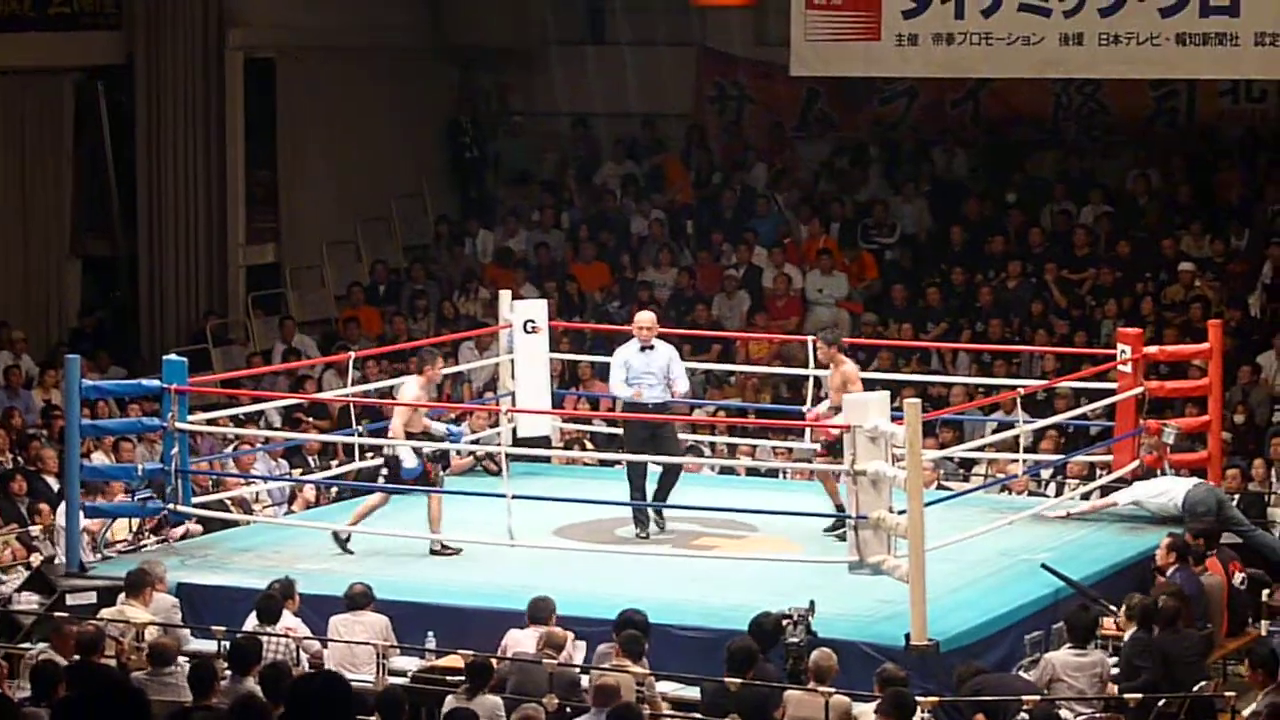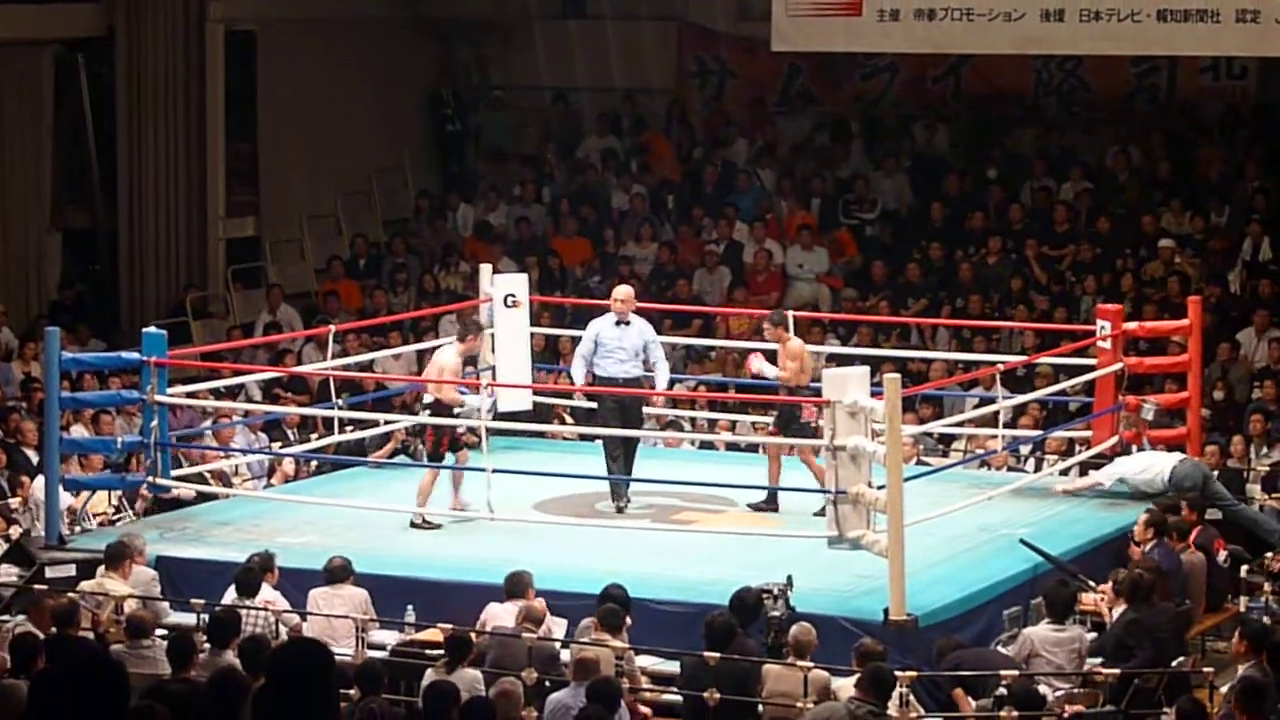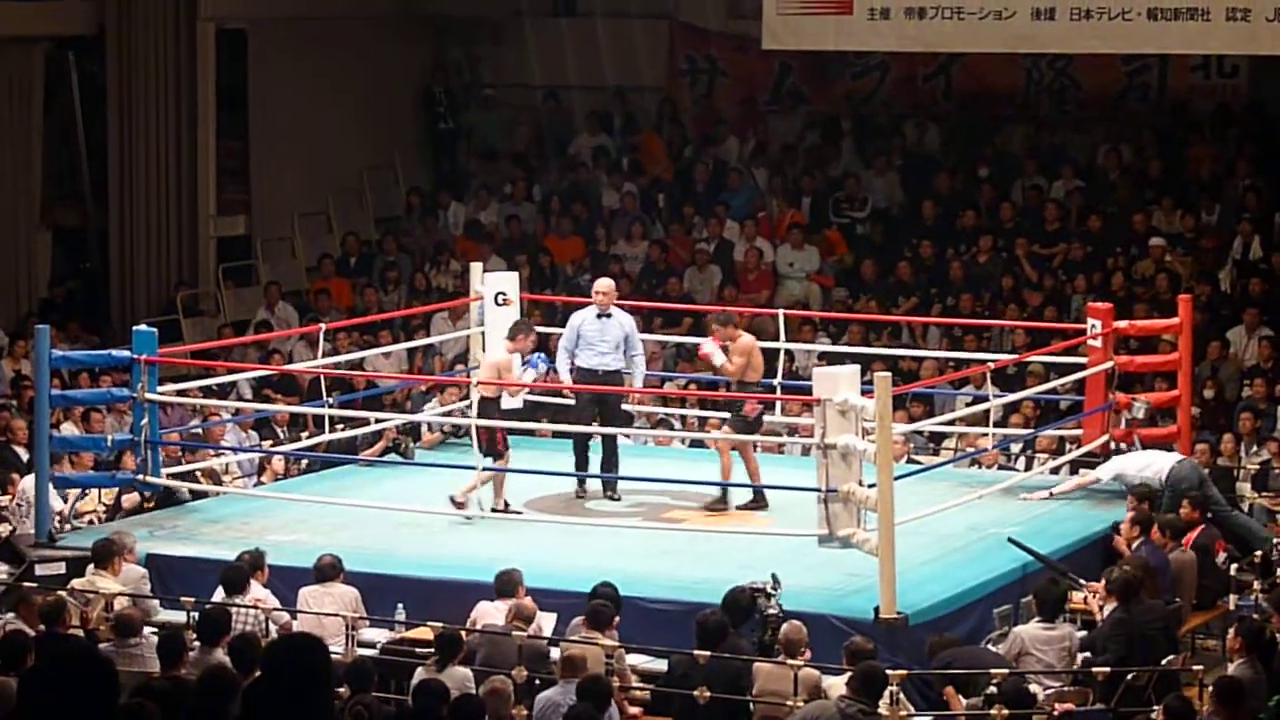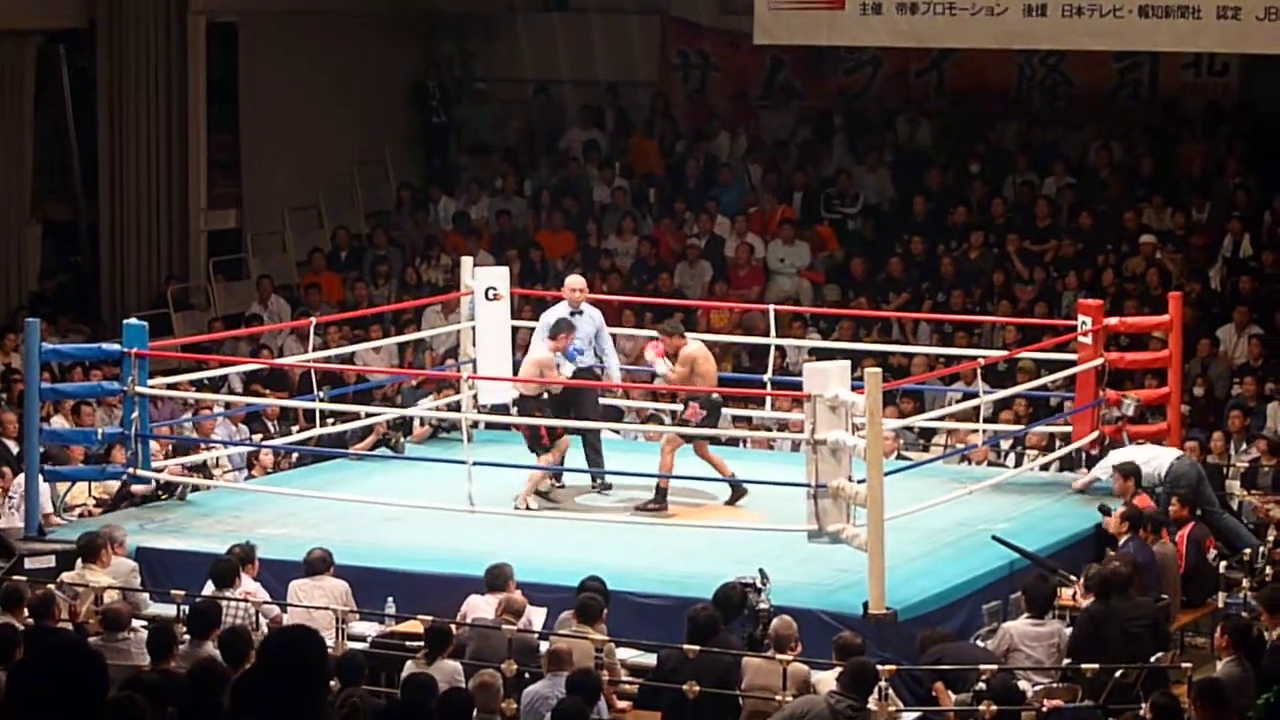
dt=0.3s
person 1, frame 1
left shoulder: (1134, 491)
right shoulder: (1152, 483)
left elbow: (1096, 505)
left wrist: (1065, 513)
left hip: (1196, 500)
right hip: (1209, 490)
right knee: (1249, 531)
person 1, frame 2
left shoulder: (1117, 467)
right shoulder: (1135, 459)
left elbow: (1080, 484)
left wrist: (1061, 488)
left hip: (1181, 477)
right hip: (1193, 465)
right knee: (1234, 508)
person 1, frame 3
left shoulder: (1113, 465)
right shoulder: (1128, 458)
left elbow: (1080, 481)
left wrist: (1047, 493)
left hip: (1178, 476)
right hip: (1190, 466)
right knee: (1224, 511)
right ankle: (1269, 545)
person 1, frame 4
left shoulder: (1111, 458)
right shoulder: (1127, 452)
left elbow: (1083, 484)
left wrist: (1075, 486)
left hip: (1176, 473)
right hip: (1187, 463)
right knee: (1215, 514)
right ankle: (1257, 551)
person 2, frame 1
left shoulder: (667, 351)
right shoulder: (623, 353)
left elbow: (681, 378)
right elbow: (616, 384)
left wrist: (679, 388)
right wrist: (630, 393)
left hip: (661, 411)
right hip: (635, 412)
left knee: (674, 464)
right knee: (636, 470)
left ankle: (657, 506)
right ankle: (641, 523)
person 2, frame 2
left shoulder: (644, 328)
right shoulder: (597, 326)
left elbow: (659, 360)
right elbow: (581, 356)
left wrist: (661, 386)
right wrist: (580, 380)
left hip: (633, 386)
right hip: (606, 386)
left knee: (631, 441)
right knee: (612, 442)
left ankle: (623, 488)
right ankle: (618, 494)
person 2, frame 3
left shoulder: (626, 320)
right shoulder: (579, 318)
left elbow: (636, 354)
right elbow: (565, 350)
left wrist: (637, 384)
right wrist: (565, 378)
left hip: (612, 378)
right hip: (585, 377)
left knee: (611, 433)
right knee: (582, 429)
left ankle: (610, 485)
right ankle: (581, 480)
person 2, frame 4
left shoulder: (595, 316)
right shoulder: (551, 316)
left elbow: (606, 348)
left wrist: (615, 375)
left hip: (586, 374)
left ankle: (598, 477)
right ankle: (555, 473)
person 3, frame 1
left shoulder: (848, 369)
right shoulder: (832, 366)
left wrist: (836, 423)
right wrist: (820, 409)
right hip: (834, 425)
right knee: (821, 470)
right ankle: (841, 515)
person 3, frame 2
left shoulder: (794, 346)
right shoulder: (782, 346)
left elbow: (789, 378)
left wrist: (763, 367)
right wrist: (760, 367)
left hip: (801, 404)
right hip: (787, 403)
left knee: (806, 456)
right knee: (772, 450)
right ankle: (771, 500)
person 3, frame 3
left shoulder: (744, 342)
right shoulder: (737, 342)
left elbow: (733, 373)
right elbow: (731, 370)
left wrist: (715, 353)
right wrist: (713, 355)
left hip: (749, 400)
right hip: (743, 398)
left knee: (723, 444)
right knee: (745, 450)
left ankle: (723, 497)
right ankle: (759, 497)
person 3, frame 4
left shoulder: (687, 352)
right shoulder: (695, 346)
left elbow: (674, 381)
right elbow: (688, 376)
left wrist: (656, 361)
right wrist: (664, 362)
left hip: (699, 404)
right hip: (709, 402)
left knee: (668, 447)
right knee: (702, 450)
left ankle: (660, 499)
right ankle: (737, 487)
person 4, frame 1
left shoulder: (414, 385)
right shoulder: (414, 393)
right elbow: (397, 426)
left wrist: (445, 429)
right wrist: (408, 456)
left hip: (402, 447)
right hip: (404, 447)
left knee: (383, 495)
right knee: (435, 493)
left ankle: (344, 531)
right ankle: (436, 545)
person 4, frame 2
left shoulder: (445, 351)
right shoulder: (453, 360)
left elbow: (425, 377)
right elbow: (447, 396)
right wrist: (478, 402)
left hip: (438, 410)
right hip: (438, 412)
left knee: (462, 455)
right knee: (434, 467)
left ankle: (457, 503)
right ankle: (418, 517)
person 4, frame 3
left shoulder: (497, 351)
right shoulder: (505, 358)
right elbow: (513, 391)
left wrist: (526, 369)
right wrist: (532, 373)
left hip: (489, 407)
right hip: (487, 410)
left knee: (502, 458)
right knee: (500, 462)
left ankle: (499, 503)
right ankle: (461, 496)
person 4, frame 4
left shoulder: (541, 348)
right shoulder: (545, 356)
left elbow: (549, 382)
right elbow: (555, 387)
left wrist: (563, 362)
right wrist: (569, 366)
left hip: (537, 403)
right hip: (529, 407)
left knee: (562, 442)
right knee: (546, 459)
left ankle: (541, 486)
right ankle: (523, 502)
